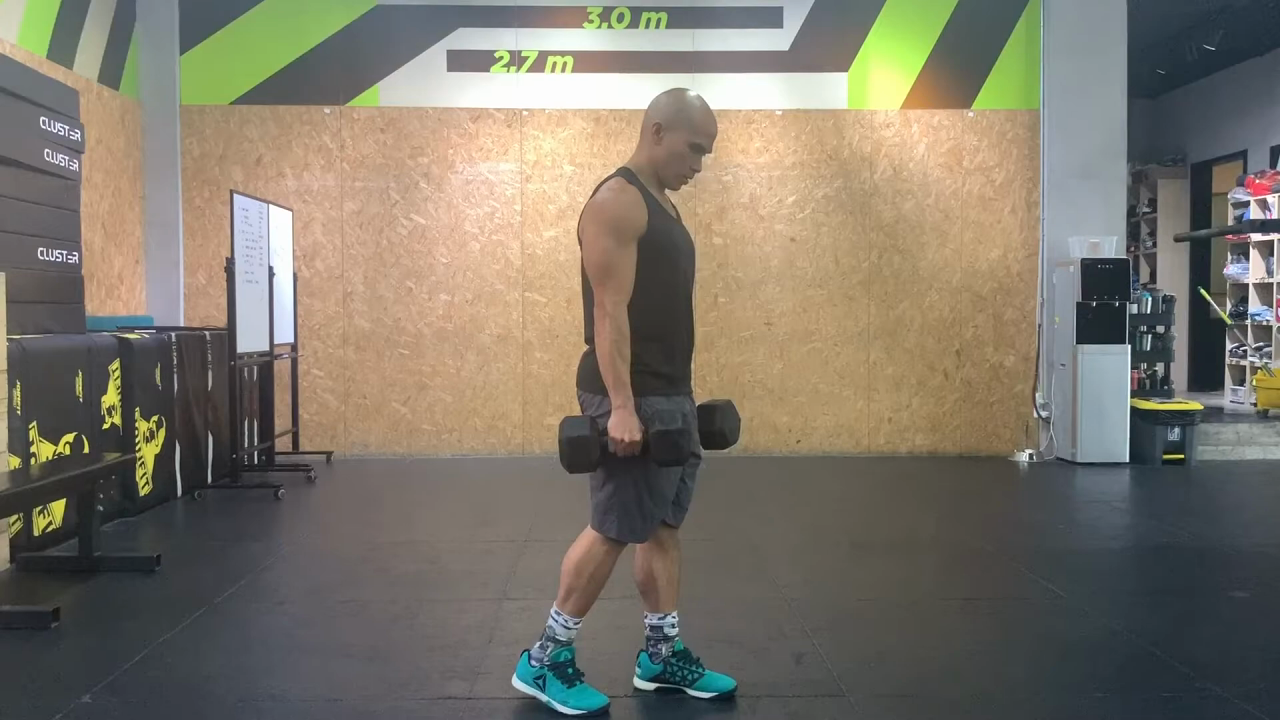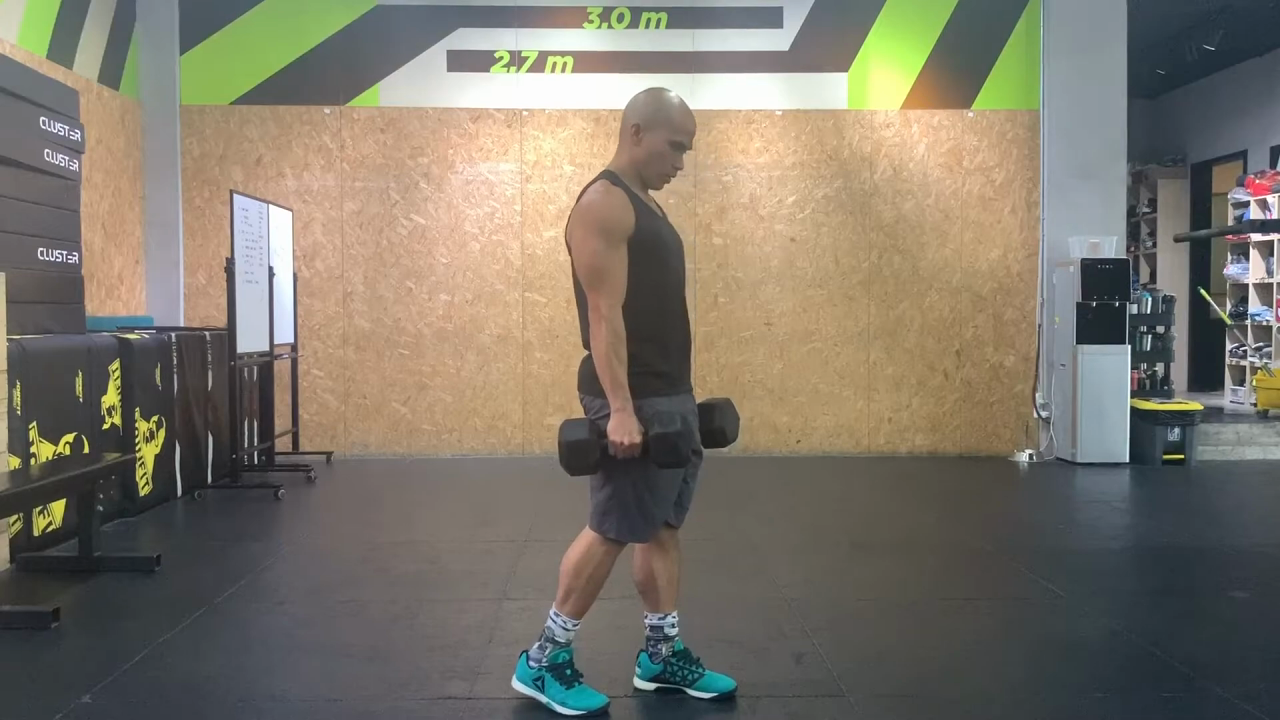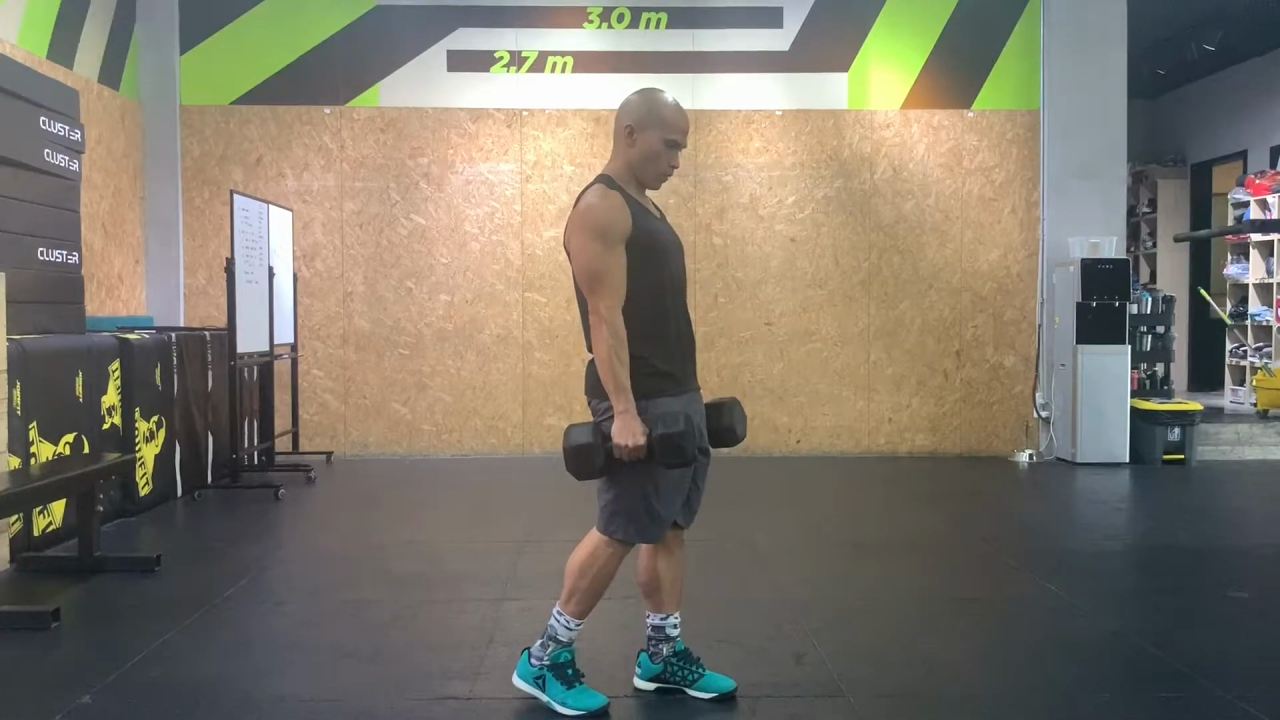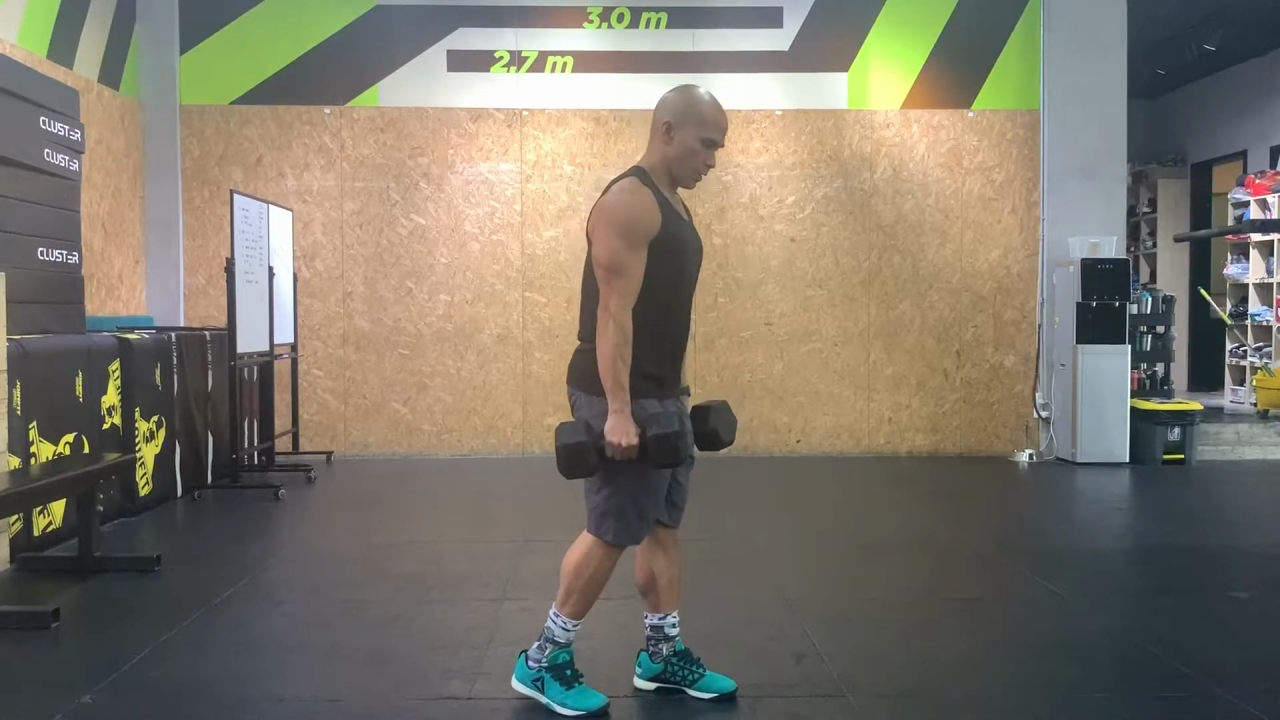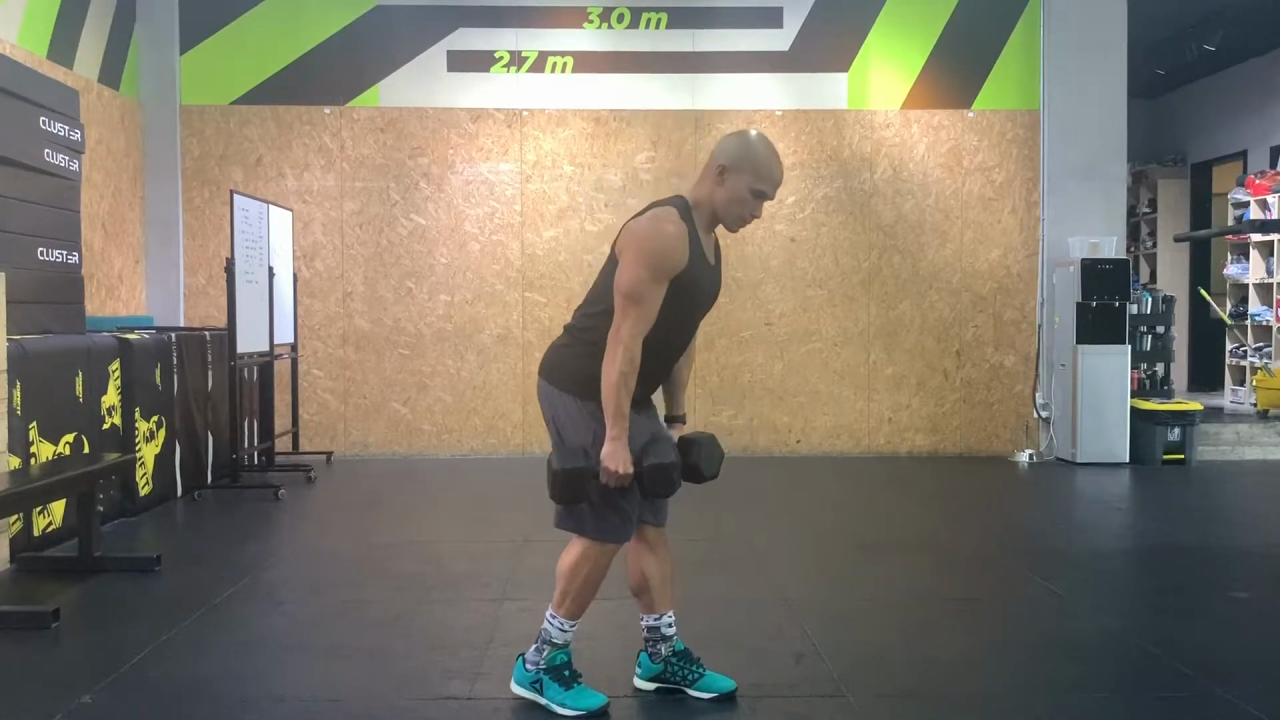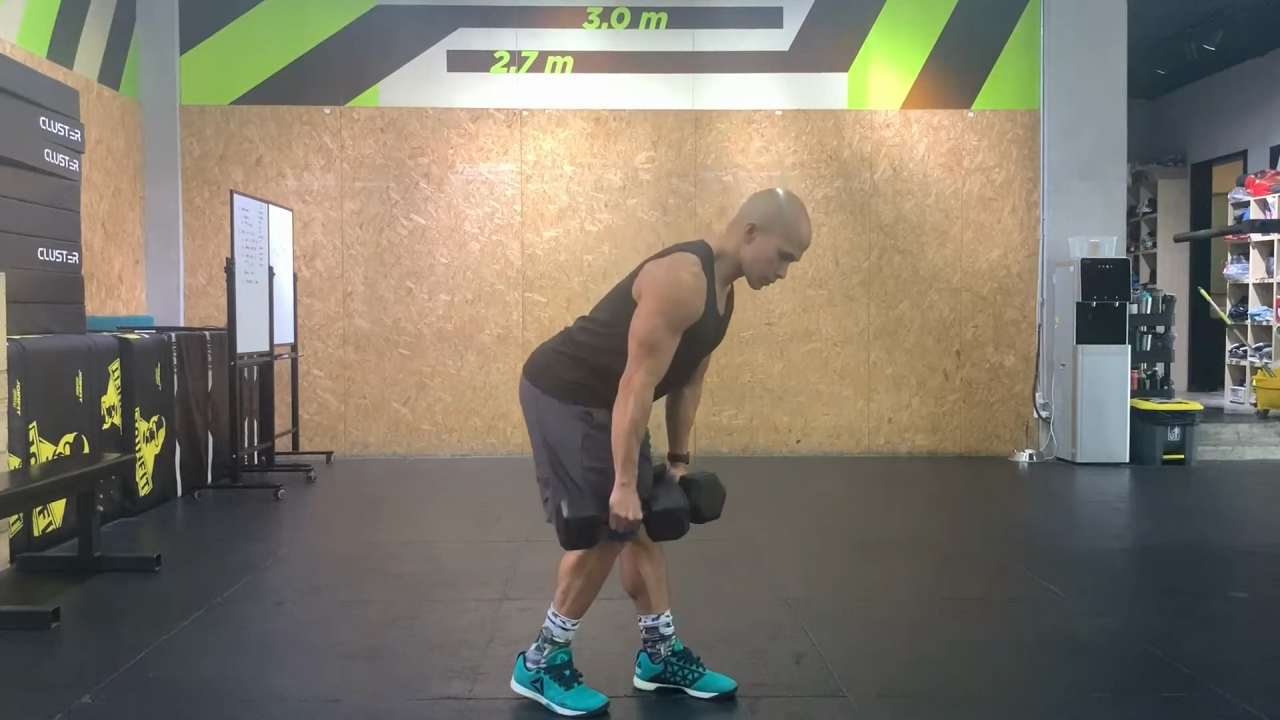
dt=0.5s
person 1, frame 1
left shoulder: (662, 205)
right shoulder: (617, 201)
right elbow: (611, 310)
left wrist: (679, 396)
right wrist: (621, 407)
left hip: (671, 392)
right hip: (631, 396)
left knee: (664, 525)
right knee: (615, 528)
left ankle: (663, 655)
right ankle: (545, 660)
person 1, frame 2
left shoulder: (646, 206)
right shoulder: (603, 204)
right elbow: (605, 313)
right wrist: (620, 408)
left hip: (671, 393)
right hip: (632, 399)
left knee: (663, 526)
right knee: (613, 529)
left ankle: (662, 654)
right ankle: (544, 660)
person 1, frame 3
left shoulder: (644, 208)
right shoulder: (600, 209)
right elbow: (606, 317)
right wrist: (624, 412)
left hip: (679, 393)
right hip: (640, 401)
left knee: (669, 527)
right knee: (621, 530)
left ankle: (663, 654)
right ankle: (545, 659)
person 1, frame 4
left shoulder: (673, 205)
right shoulder: (628, 202)
right elbow: (615, 313)
left wrist: (676, 394)
right wrist: (618, 411)
left hip: (663, 394)
right hip: (622, 397)
left knee: (663, 525)
right knee: (614, 530)
left ankle: (663, 654)
right ankle: (543, 661)
person 1, frame 5
left shoulder: (708, 243)
right shoulder: (661, 233)
left elbow: (680, 340)
right elbow: (625, 338)
left wrist: (676, 420)
right wrist: (615, 438)
left hip: (629, 397)
right hip: (582, 390)
left knee: (649, 523)
right knee: (603, 527)
left ankle: (662, 654)
right ankle: (540, 664)
person 1, frame 6
left shoulder: (721, 291)
right shoulder: (681, 280)
left elbow: (687, 381)
right elbow: (636, 385)
left wrist: (679, 461)
right wrist: (625, 484)
left hip: (603, 402)
right hip: (564, 394)
left knee: (643, 527)
right knee: (606, 529)
left ankle: (661, 655)
right ankle: (540, 663)
